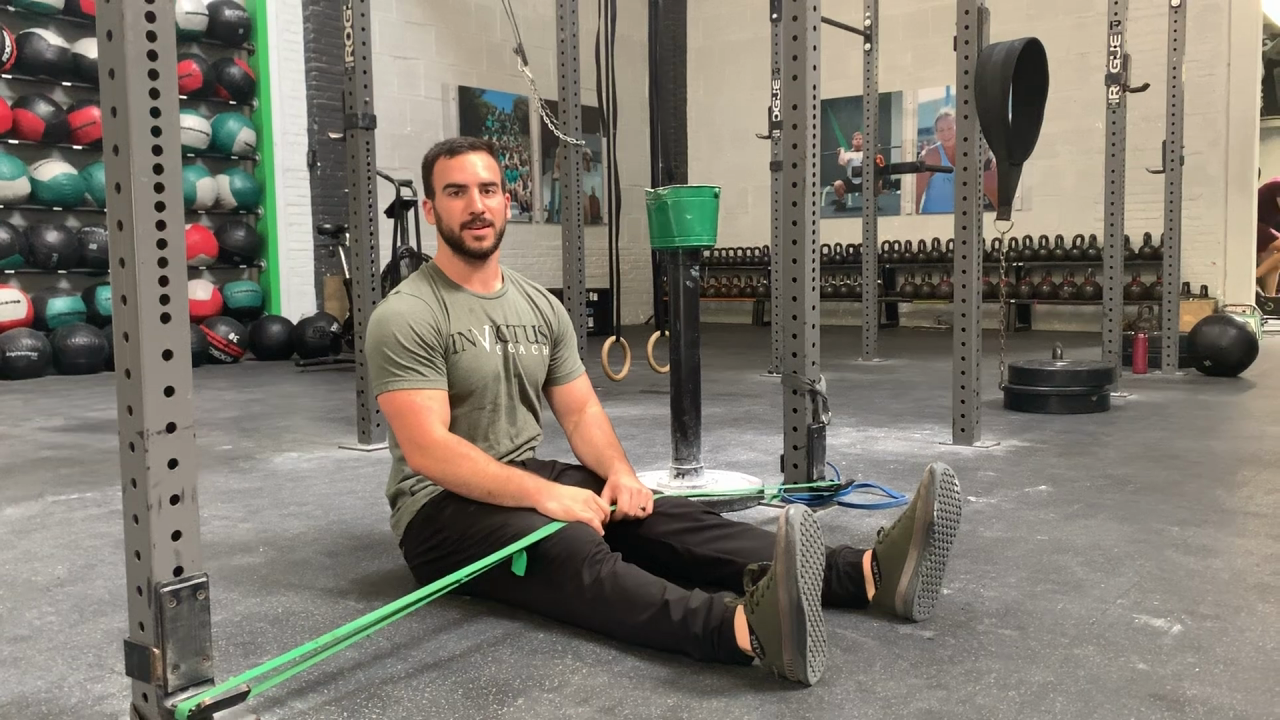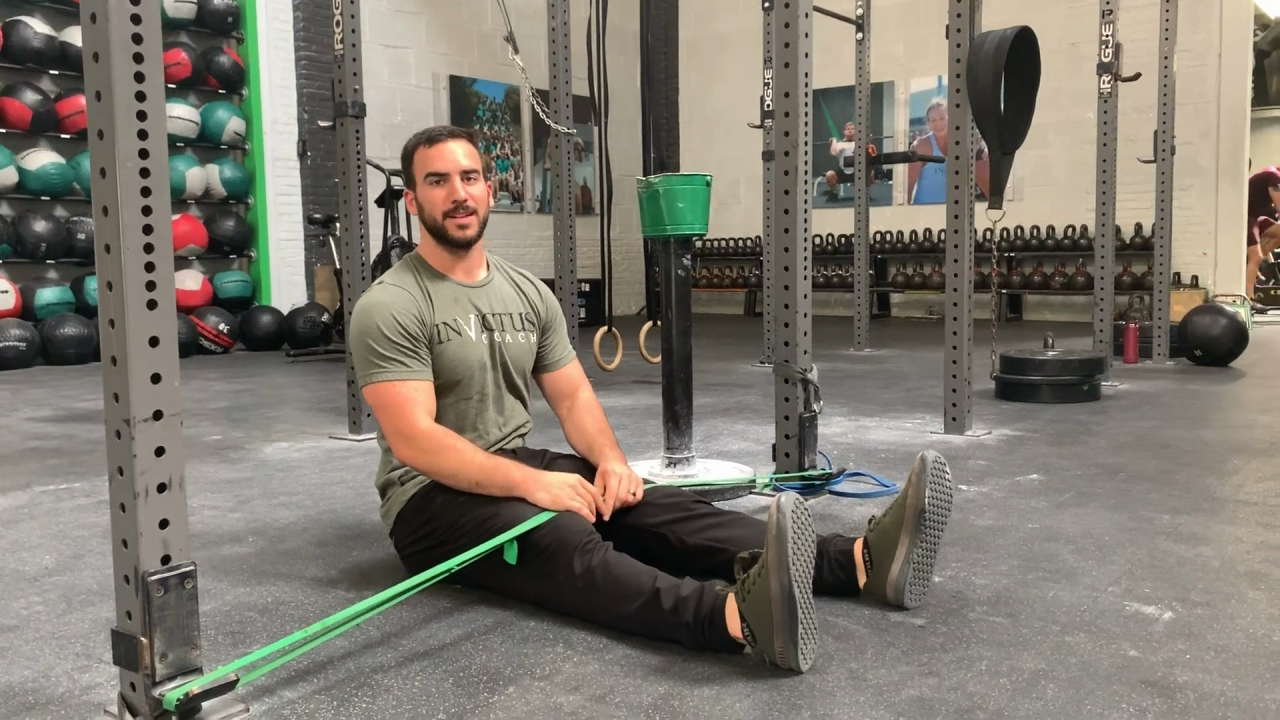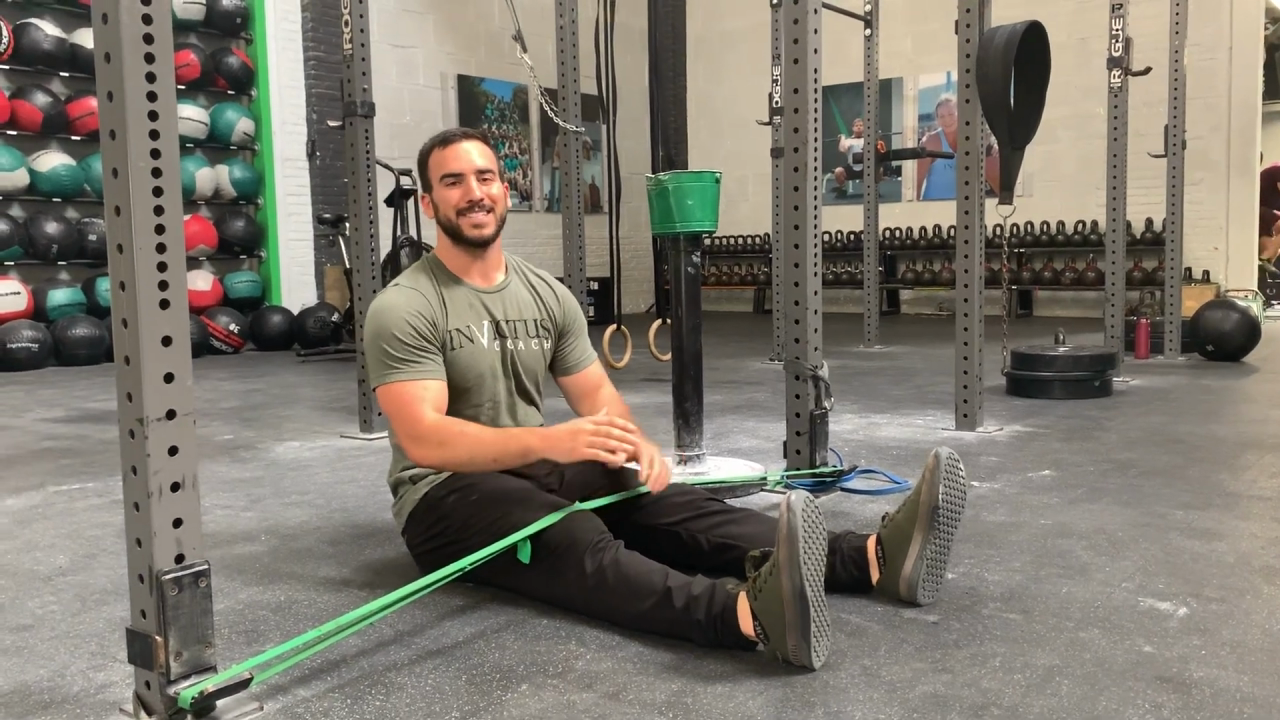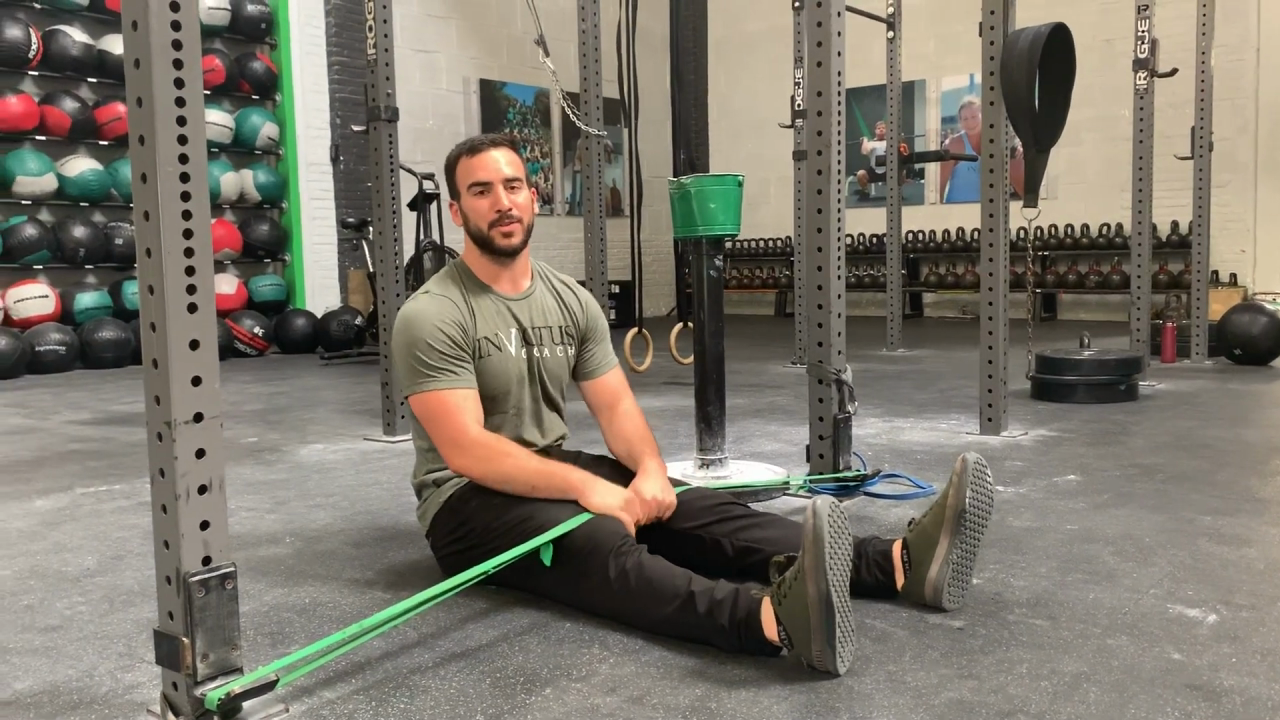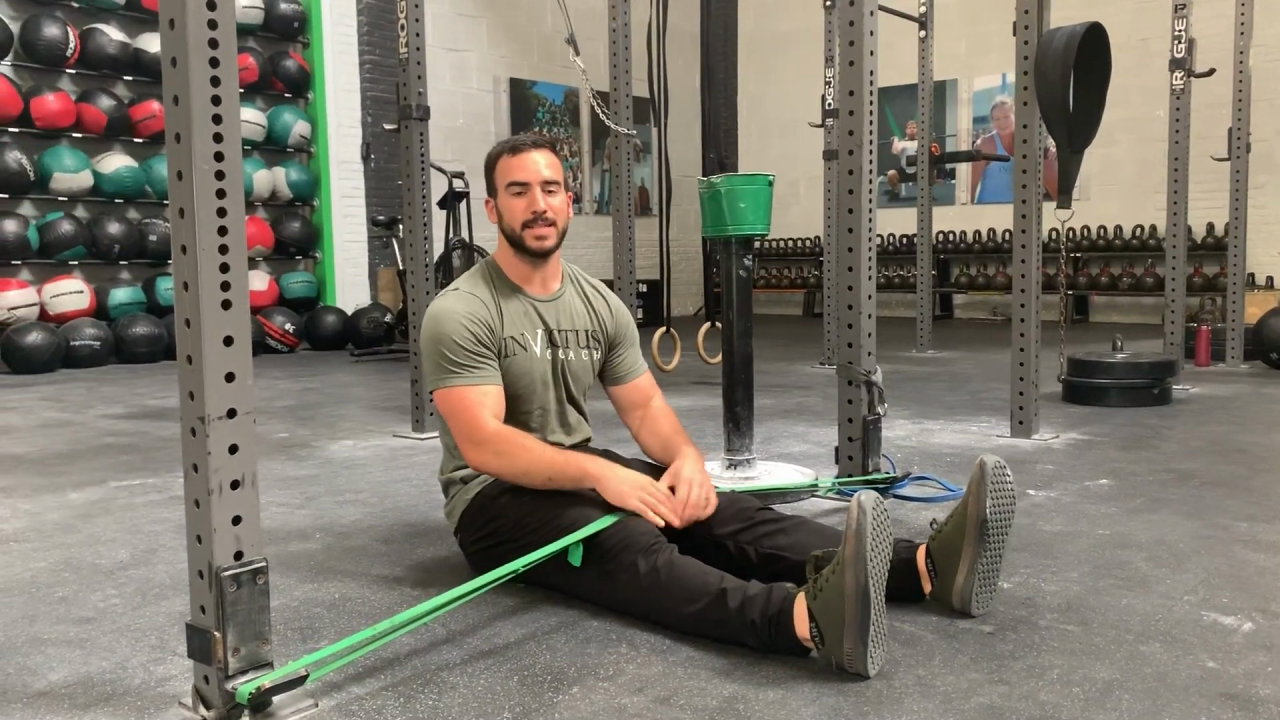
dt=0.7s
person 1, frame 1
left shoulder: (539, 305)
right shoulder: (406, 316)
left elbow: (579, 410)
right elbow: (428, 449)
left wrist: (619, 472)
right wrist: (543, 495)
left hip: (527, 480)
right hip: (442, 508)
left knee: (667, 520)
right knee: (574, 552)
left ankle: (867, 572)
right ankle: (744, 627)
person 1, frame 2
left shoulder: (528, 292)
right shoulder: (390, 307)
left elbow: (573, 395)
right elbow: (415, 441)
left wrist: (610, 459)
right wrist: (532, 484)
left hip: (517, 466)
right hip: (433, 498)
left knee: (658, 509)
right knee: (565, 541)
left ankle: (858, 560)
right ankle: (735, 615)
person 1, frame 3
left shoulder: (547, 293)
right shoulder: (403, 309)
left elbow: (595, 395)
right elbow: (424, 439)
left wrist: (632, 440)
right wrist: (551, 440)
left hip: (530, 467)
right hip: (445, 495)
left knee: (675, 507)
right knee: (579, 542)
left ankle: (873, 557)
right ankle: (749, 612)
person 1, frame 4
left shoulder: (570, 298)
right shoulder: (432, 315)
left elbow: (614, 404)
right elbow: (466, 450)
left wrist: (650, 468)
right wrist: (584, 487)
left hip: (551, 471)
right hip: (469, 500)
left knee: (696, 511)
right knee: (603, 544)
left ankle: (897, 562)
right ankle: (773, 618)
person 1, frame 5
left shoulder: (599, 302)
right shoulder: (461, 313)
left elbow: (645, 407)
right elbow: (483, 444)
left wrist: (685, 460)
right wrist: (602, 472)
left hip: (579, 472)
right hip: (497, 496)
left knee: (723, 514)
right knee: (630, 544)
left ankle: (922, 566)
right ankle: (806, 617)
